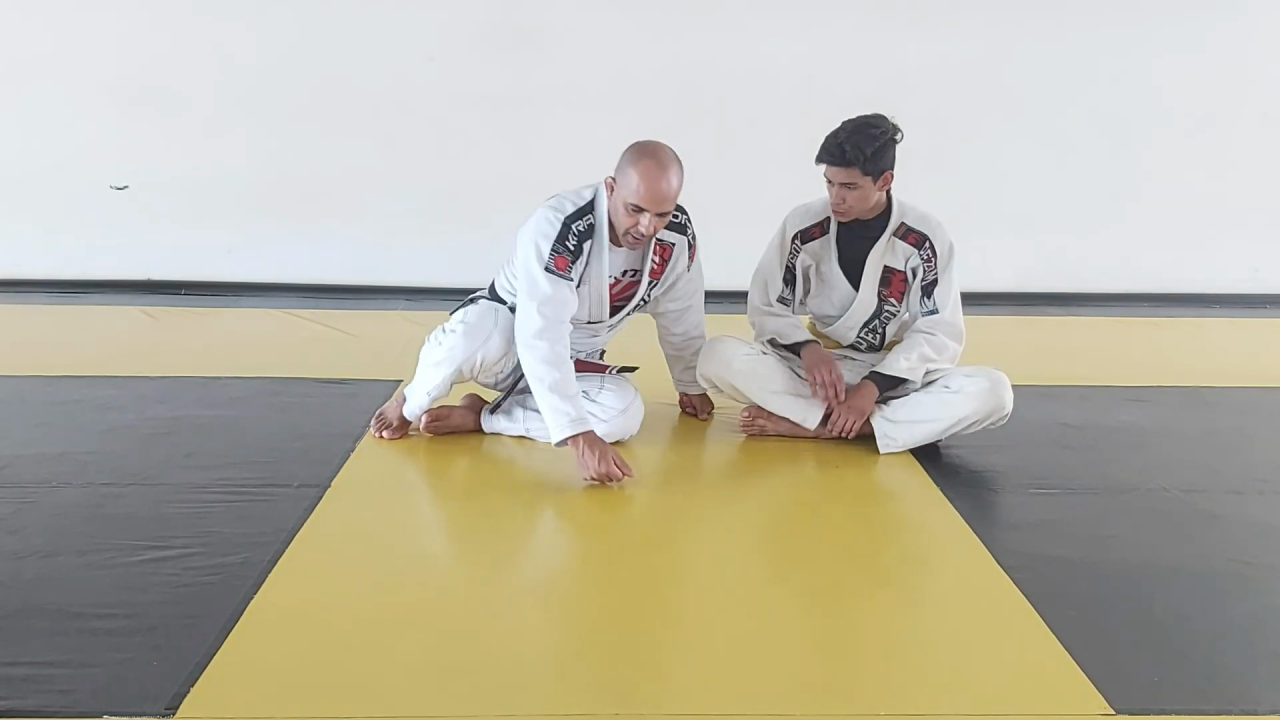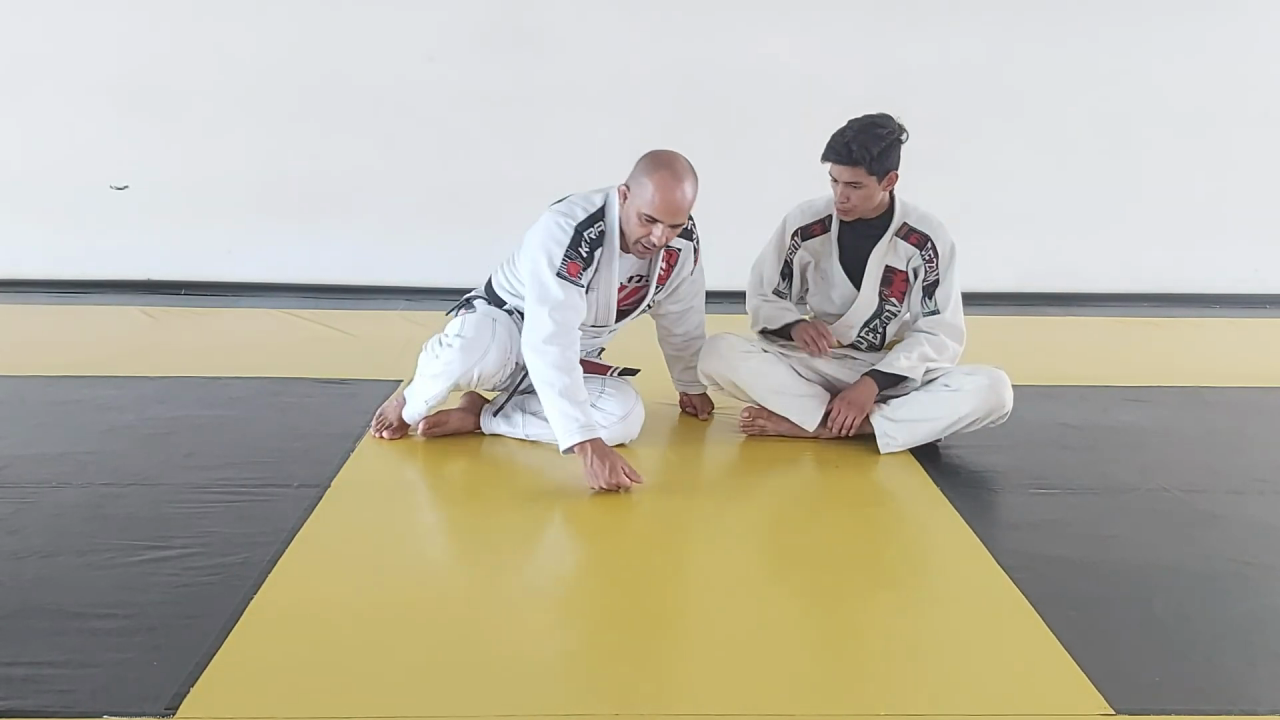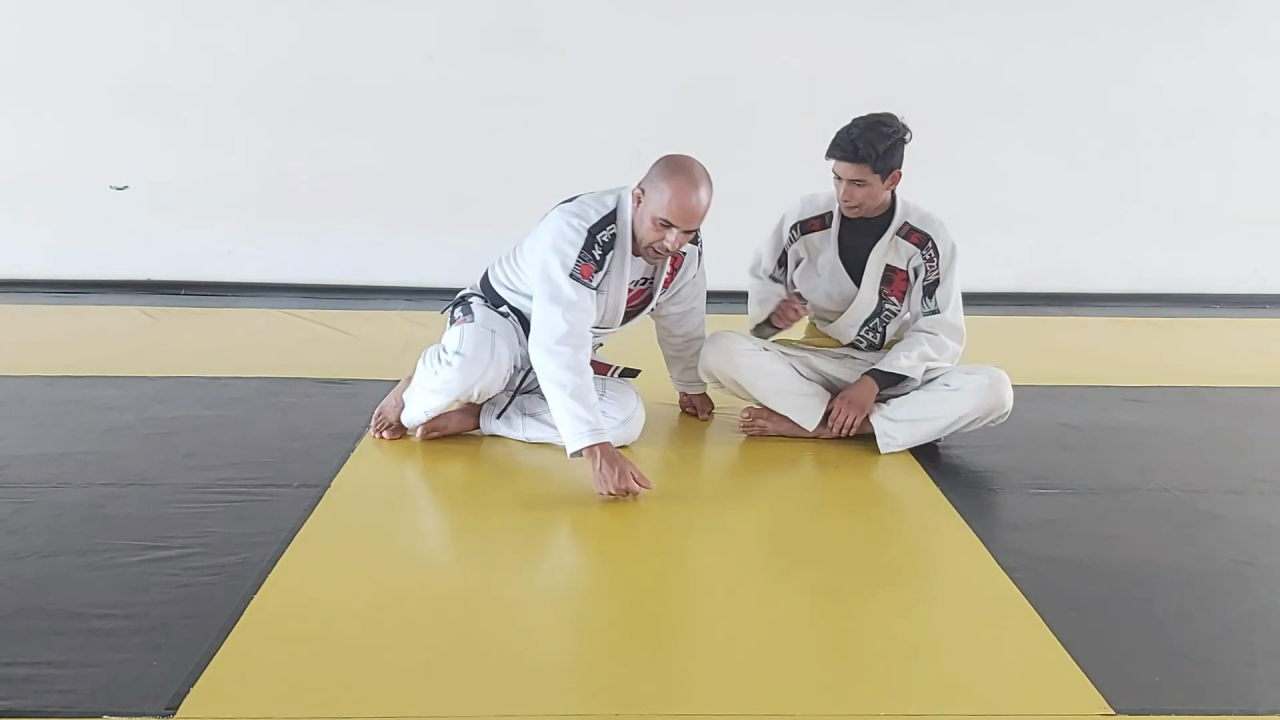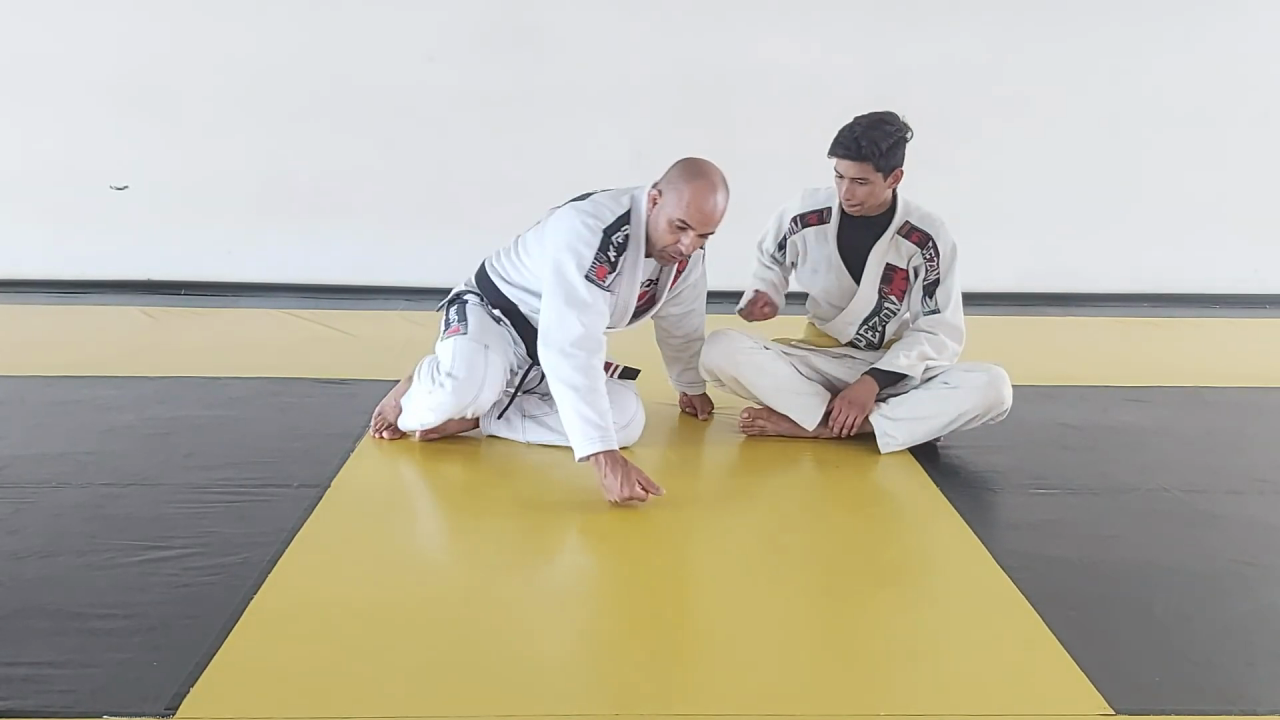
dt=0.1s
person 1, frame 1
left shoulder: (677, 234)
right shoulder: (556, 225)
left elbow: (680, 314)
right elbow: (539, 341)
left wrist: (689, 386)
right wrist: (582, 438)
left hip: (574, 358)
right hip: (508, 330)
left knee: (624, 412)
right knee: (476, 333)
left ankle: (478, 416)
right ankle: (411, 404)
person 1, frame 2
left shoulder: (682, 241)
right shoulder: (565, 230)
left elbow: (681, 314)
right elbow: (548, 346)
left wrist: (691, 385)
right wrist: (589, 447)
left hip: (576, 360)
right hip: (507, 330)
left knee: (625, 417)
right knee: (473, 349)
left ankle: (478, 416)
right ankle: (411, 405)
person 1, frame 3
left shoulder: (681, 243)
right shoulder: (574, 230)
left elbow: (680, 316)
right elbow: (557, 350)
left wrist: (690, 385)
right wrist: (599, 452)
left hip: (568, 357)
right hip: (501, 318)
left knee: (626, 418)
right knee: (474, 366)
left ankle: (477, 414)
right ankle: (413, 397)
person 1, frame 4
left shoulder: (687, 243)
right shoulder: (587, 229)
left elbow: (681, 316)
right elbow: (570, 351)
left wrist: (691, 386)
right wrist: (606, 459)
left hip: (560, 352)
right hip: (495, 313)
left knee: (626, 420)
right knee: (465, 388)
left ankle: (479, 416)
right ankle: (415, 397)
person 2, frame 1
left shoulder: (925, 236)
right shoulder: (803, 224)
left elbow: (938, 333)
right elbow: (767, 307)
left wrist: (873, 385)
right wrist: (807, 348)
left hip: (893, 371)
right hip: (818, 364)
left knee: (993, 392)
right knee: (717, 358)
left ankle: (810, 421)
person 2, frame 2
left shoulder: (926, 237)
right shoulder: (804, 222)
left elbow: (939, 333)
right elbow: (763, 297)
left wrist: (873, 383)
right wrist: (795, 325)
left hip: (893, 371)
right hip: (820, 362)
left knee: (993, 391)
right knee: (718, 356)
left ankle: (812, 422)
person 2, frame 3
left shoulder: (927, 236)
right shoulder: (805, 218)
left elbow: (939, 333)
right elbow: (765, 279)
left wrist: (873, 382)
right wrist: (775, 307)
left hip: (893, 369)
right hip: (821, 361)
left knee: (993, 390)
right knee: (719, 352)
left ankle: (816, 423)
person 2, frame 4
left shoulder: (928, 236)
right shoulder: (805, 213)
left elbow: (939, 333)
right elbow: (770, 260)
left wrist: (873, 382)
right wrist: (762, 295)
left hip: (893, 369)
right hip: (821, 360)
left knee: (992, 388)
right knee: (719, 351)
left ankle: (814, 423)
